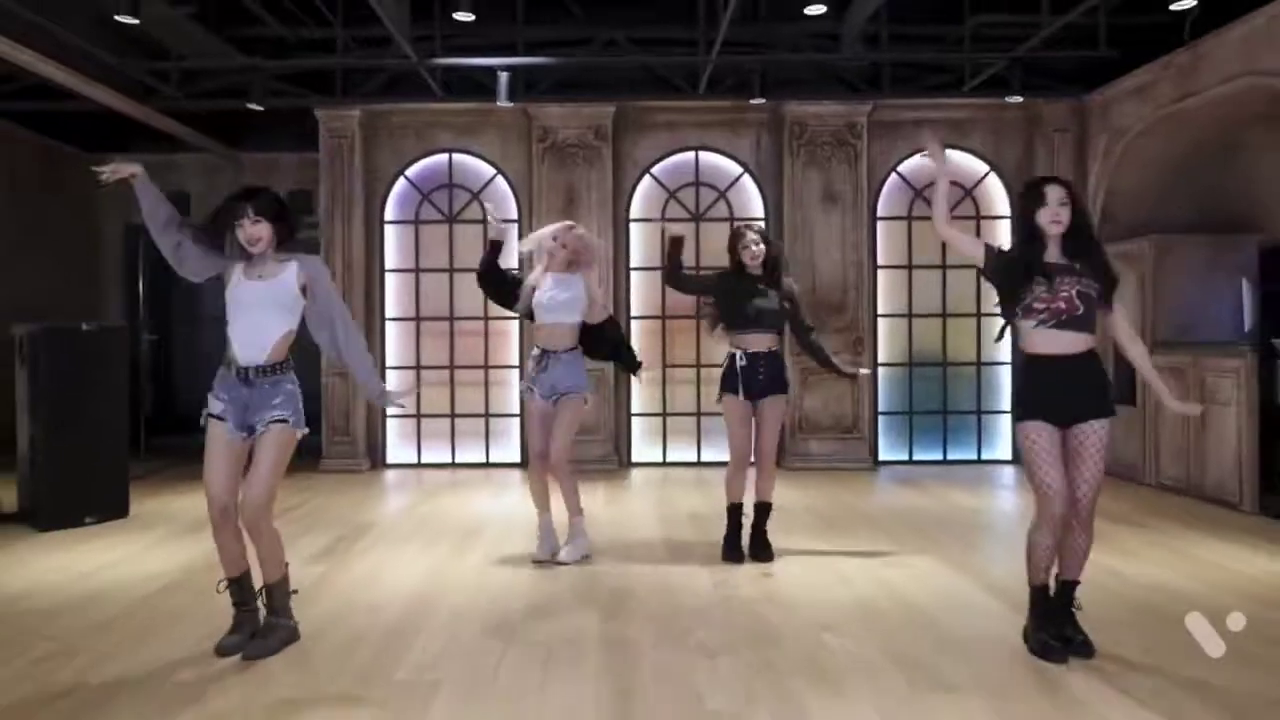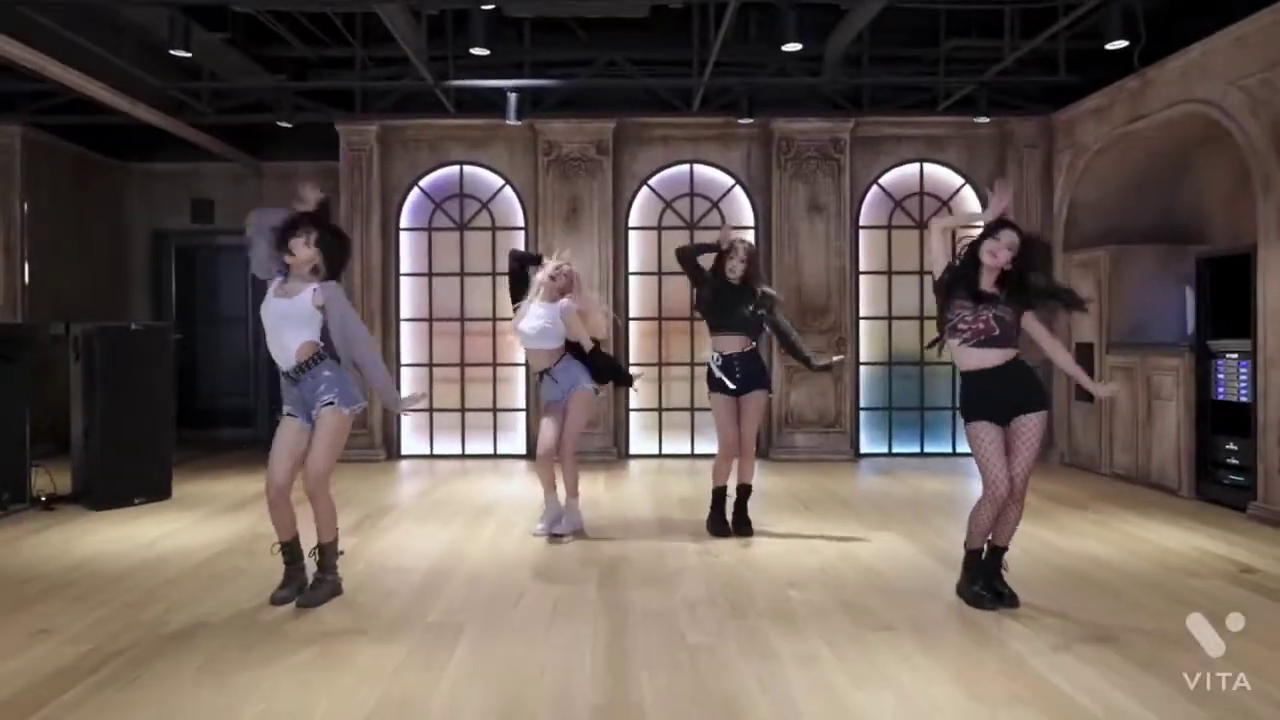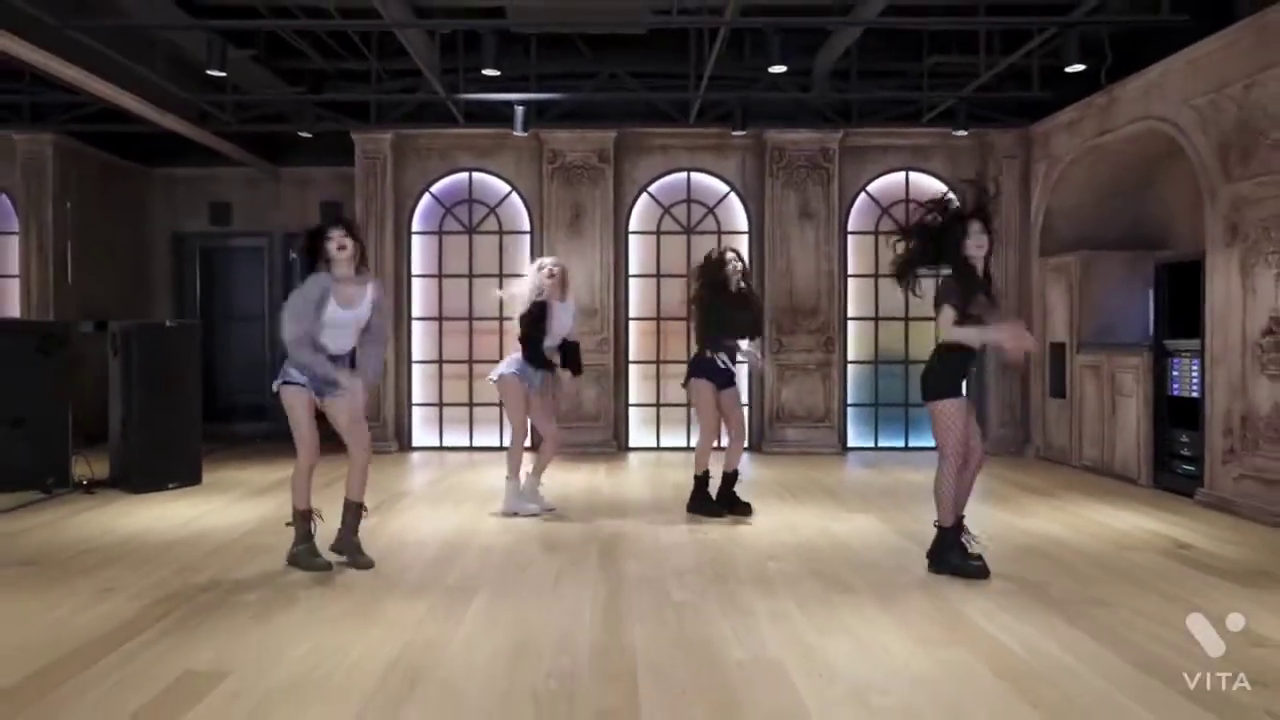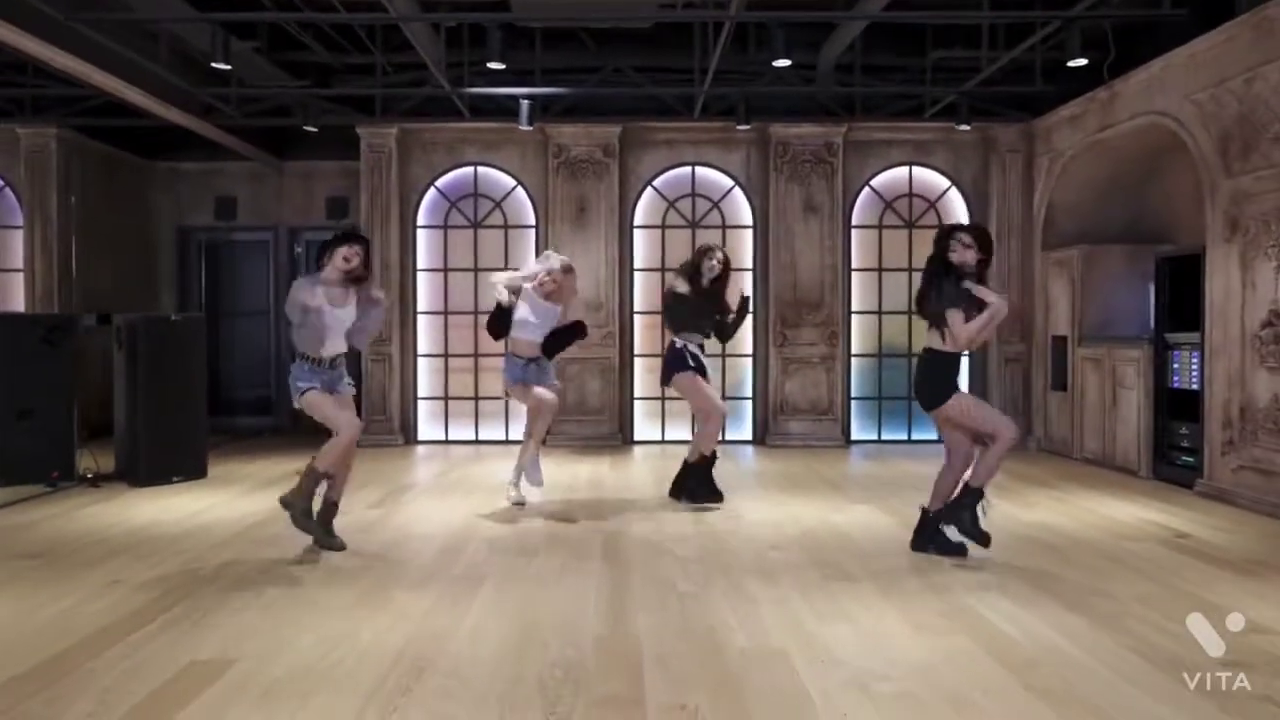
dt=0.7s
person 1, frame 1
left shoulder: (1091, 269)
right shoulder: (1010, 265)
left elbow: (1124, 334)
right elbow: (944, 227)
left wrist: (1165, 394)
right wrist: (942, 173)
left hip: (1087, 388)
right hip: (1036, 390)
left knee: (1084, 510)
right knee: (1054, 507)
left ankle: (1064, 610)
right ankle: (1039, 614)
person 1, frame 2
left shoulder: (1013, 297)
right shoulder: (953, 282)
left elbow: (1047, 341)
right elbow: (938, 226)
left wrist: (1090, 383)
right wrist: (987, 216)
left hip: (1023, 391)
right hip: (980, 396)
left knee: (1017, 487)
right knee: (997, 488)
left ankle: (992, 570)
right ankle: (971, 573)
person 1, frame 3
left shoulder: (980, 282)
right shoulder: (955, 284)
left elbow: (987, 327)
right elbow: (947, 331)
left wrist: (1010, 338)
right wrist: (996, 335)
left hip: (952, 376)
right hip: (943, 376)
left knee: (973, 456)
right knee: (952, 456)
left ankle: (950, 538)
right ankle: (946, 547)
person 1, frame 4
left shoulder: (970, 288)
right shoulder: (950, 285)
left elbow: (973, 341)
right elbow: (960, 337)
left wrist: (995, 310)
right wrist: (995, 310)
left hip: (939, 380)
right hip: (937, 380)
left knee: (961, 454)
right knee: (1006, 432)
right ankle: (965, 503)
person 2, frame 1
left shoulder: (306, 268)
right shoulder: (232, 268)
left elbow: (340, 327)
right elbow: (175, 239)
left wrist: (374, 387)
right wrist: (142, 179)
left hip: (276, 394)
right hip: (229, 393)
left knee: (253, 511)
right knee: (220, 510)
left ankle: (280, 618)
right ankle: (244, 614)
person 2, frame 2
left shoulder: (327, 291)
right shoulder: (276, 277)
left elbow: (359, 344)
right elbow: (257, 224)
left wrist: (392, 398)
right wrist: (299, 213)
left hip: (328, 388)
right hip: (295, 395)
left knee: (315, 479)
right knee: (276, 485)
left ankle: (328, 574)
right ankle: (294, 572)
person 2, frame 3
left shoulder: (374, 289)
right shoulder: (316, 285)
left elbow: (375, 342)
right elbow: (295, 340)
left wrist: (364, 381)
right wrist: (339, 375)
left hip: (345, 374)
right hip: (302, 371)
left knee: (361, 446)
right knee: (308, 453)
left ankle: (348, 536)
right ankle: (301, 544)
person 2, frame 4
left shoulder: (355, 293)
right shoulder: (304, 287)
left elbow: (360, 340)
right elbow: (306, 343)
left wrist: (377, 308)
right wrist: (311, 309)
left hip: (338, 375)
right hip: (308, 376)
left knee: (346, 451)
right knee: (350, 429)
right ankle: (300, 493)
person 3, frame 1
left shoulder: (782, 288)
right shoulder: (725, 283)
left elbow: (804, 335)
right elbow: (673, 279)
left wrist: (839, 369)
right wrist: (675, 243)
left hip: (772, 372)
right hip: (737, 373)
left knee: (767, 457)
right knee: (739, 457)
left ankle: (759, 532)
right ankle: (733, 533)
person 3, frame 2
left shoulder: (759, 294)
right shoulder: (710, 284)
left elbow: (783, 332)
right elbow: (684, 254)
left wrist: (811, 362)
right wrist: (718, 245)
left hip: (751, 370)
right hip: (720, 371)
left knee: (747, 444)
right knee: (728, 445)
left ankle: (741, 511)
right ankle: (717, 511)
person 3, frame 3
left shoulder: (746, 298)
right shoulder: (710, 298)
left elbow: (755, 331)
right elbow: (705, 339)
left wrist: (751, 349)
right wrist: (740, 349)
left hip: (727, 368)
right hip: (705, 366)
left knee: (738, 433)
right knee: (710, 431)
left ankle: (727, 493)
right ankle: (699, 495)
person 3, frame 4
left shoulder: (714, 296)
right shoulder: (681, 288)
left elbow: (724, 334)
right elbow: (675, 322)
left wrist: (742, 308)
left hip: (696, 359)
right hip: (679, 359)
left knee: (710, 419)
right knee: (717, 412)
left ankle: (688, 481)
right ankle: (697, 475)
person 4, frame 1
left shoulder: (582, 282)
right shoulder: (531, 281)
left elbow: (603, 324)
right elbow: (487, 280)
left wrist: (631, 361)
right wrist: (495, 238)
left hip: (570, 372)
right hip: (538, 371)
left knee: (557, 459)
right knee: (537, 460)
left ankle: (578, 535)
right ankle: (546, 534)
person 4, frame 2
left shoulder: (564, 307)
right shoulder: (527, 301)
left elbow: (587, 344)
right elbow: (516, 260)
left wrist: (621, 376)
right wrist: (542, 262)
left hip: (575, 380)
right hip: (549, 388)
left knee: (566, 449)
right knee: (544, 452)
left ankle: (572, 514)
right ankle: (553, 506)
person 4, frame 3
left shoulder: (567, 306)
right shoulder: (539, 303)
left elbow: (569, 343)
right elbow: (530, 345)
left wrist: (572, 369)
right wrist: (552, 371)
left hip: (536, 374)
right hip: (515, 368)
left knee: (552, 437)
right knee: (520, 432)
left ankle: (530, 490)
right ankle: (512, 496)
person 4, frame 4
left shoulder: (558, 309)
right shoulder: (516, 292)
left elbow: (551, 348)
right elbow: (495, 331)
left wrist: (574, 330)
right wrist: (505, 305)
left hip: (541, 369)
right hip: (516, 369)
left knee: (534, 430)
right knee: (549, 403)
left ankle: (515, 481)
right ankle: (531, 456)
